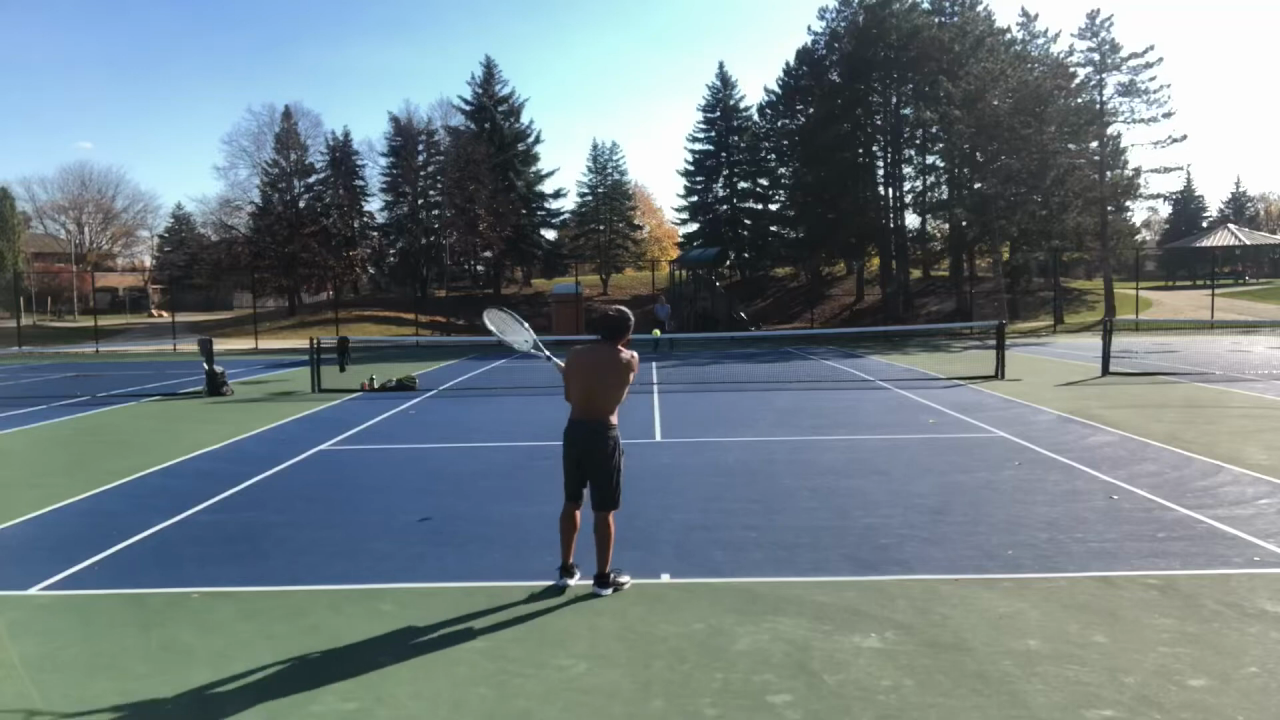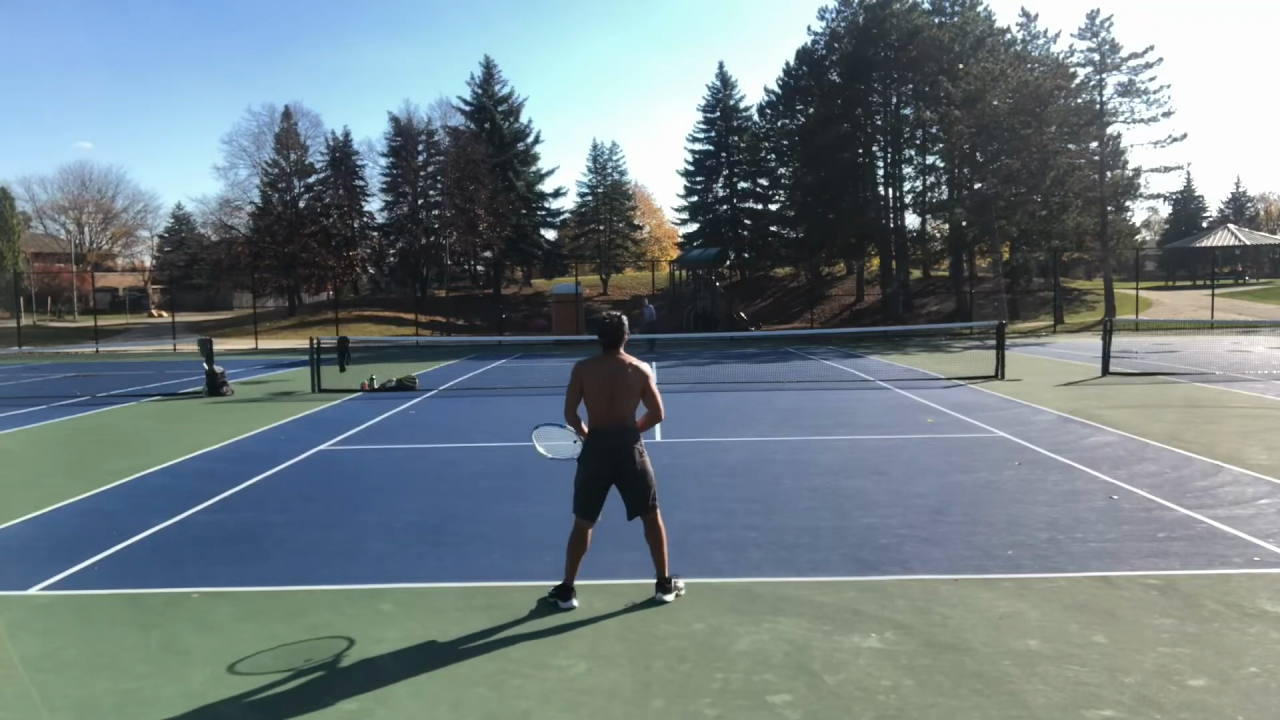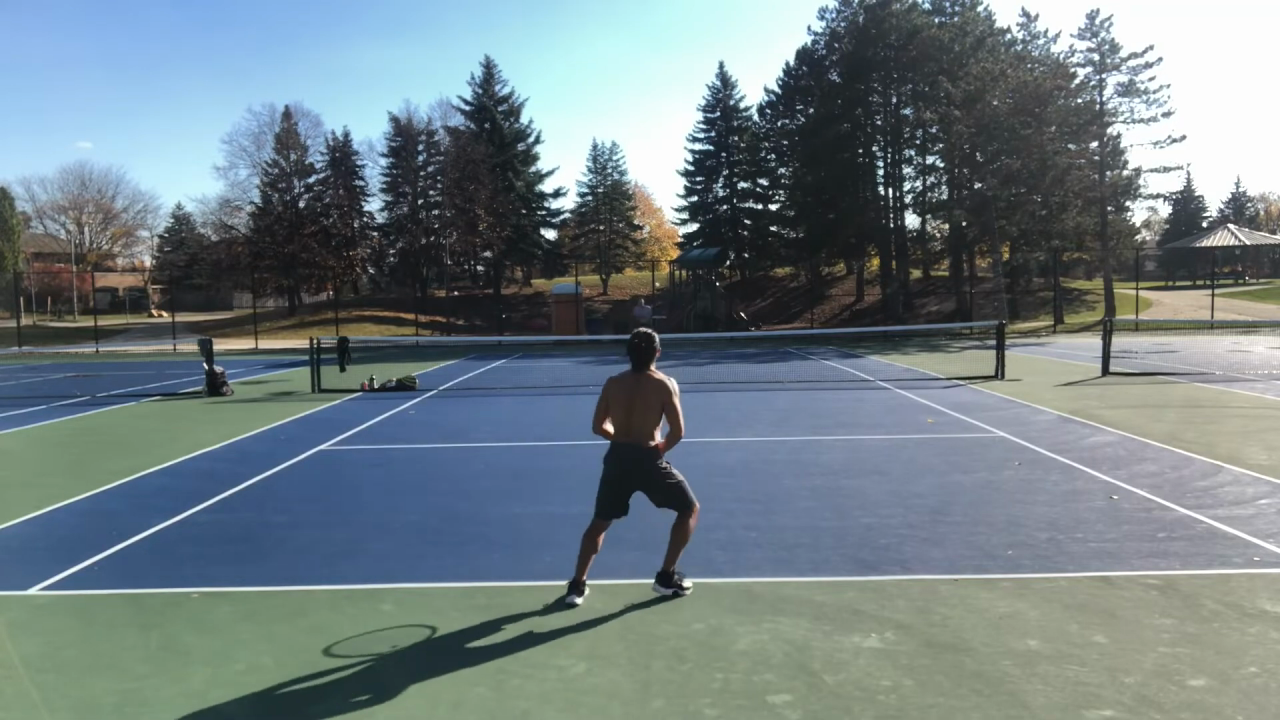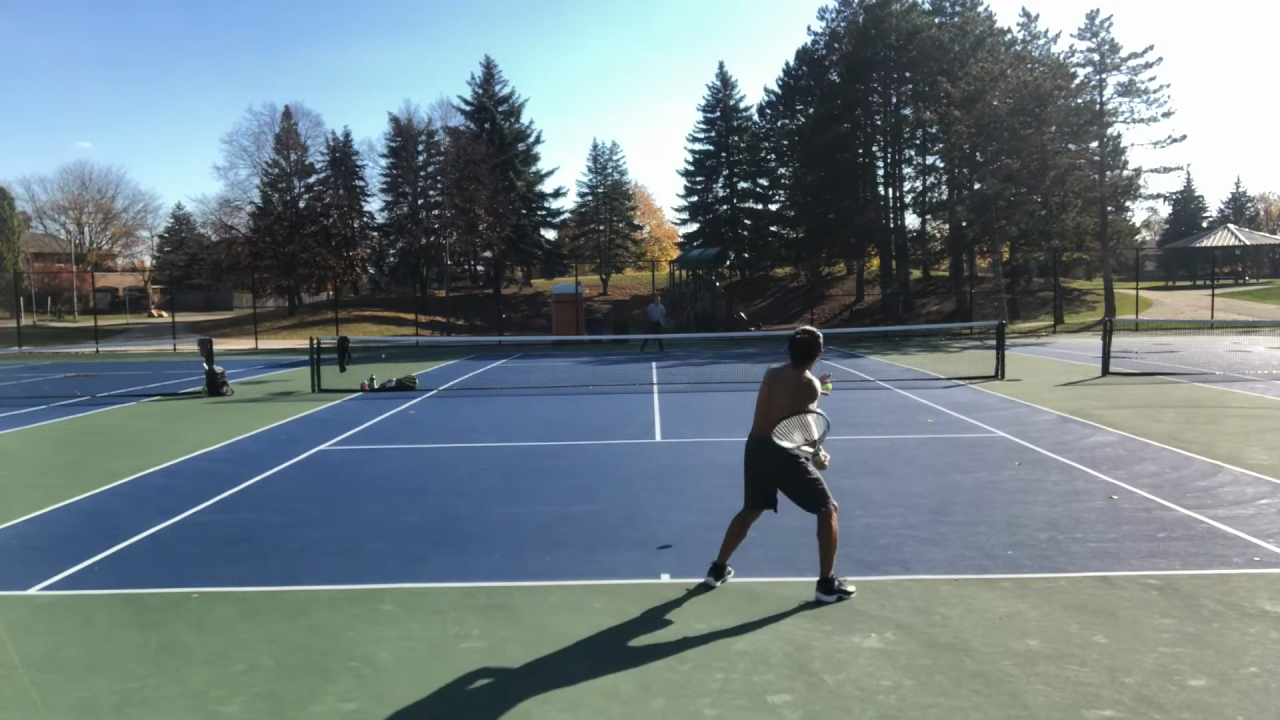
dt=1s
person 1, frame 1
left shoulder: (577, 355)
right shoulder: (629, 359)
left elbow: (569, 396)
left hip: (574, 431)
right hip: (604, 436)
left knee: (571, 504)
right knee: (603, 511)
left ankle: (567, 568)
right ankle: (603, 577)
person 1, frame 2
left shoulder: (583, 369)
right shoulder: (640, 370)
left elbow: (569, 414)
right elbow: (657, 415)
left hip: (595, 448)
right hip: (628, 446)
left knee: (582, 522)
right knee: (651, 515)
left ankle: (567, 589)
right ankle: (664, 583)
person 1, frame 3
left shoulder: (613, 384)
right shoulder: (664, 385)
left elbow: (598, 427)
right elbow: (676, 433)
right wrist: (660, 449)
left hip: (616, 458)
right hip: (646, 460)
left knee: (600, 521)
right knee: (689, 509)
left ankle: (577, 586)
right ankle: (666, 576)
person 1, frame 4
left shoulder: (772, 373)
right shoulder: (809, 384)
right wrist: (818, 455)
left hip: (755, 448)
right hip: (783, 454)
left knee: (751, 511)
right knee: (828, 510)
left ankle: (719, 568)
right ankle: (827, 584)
